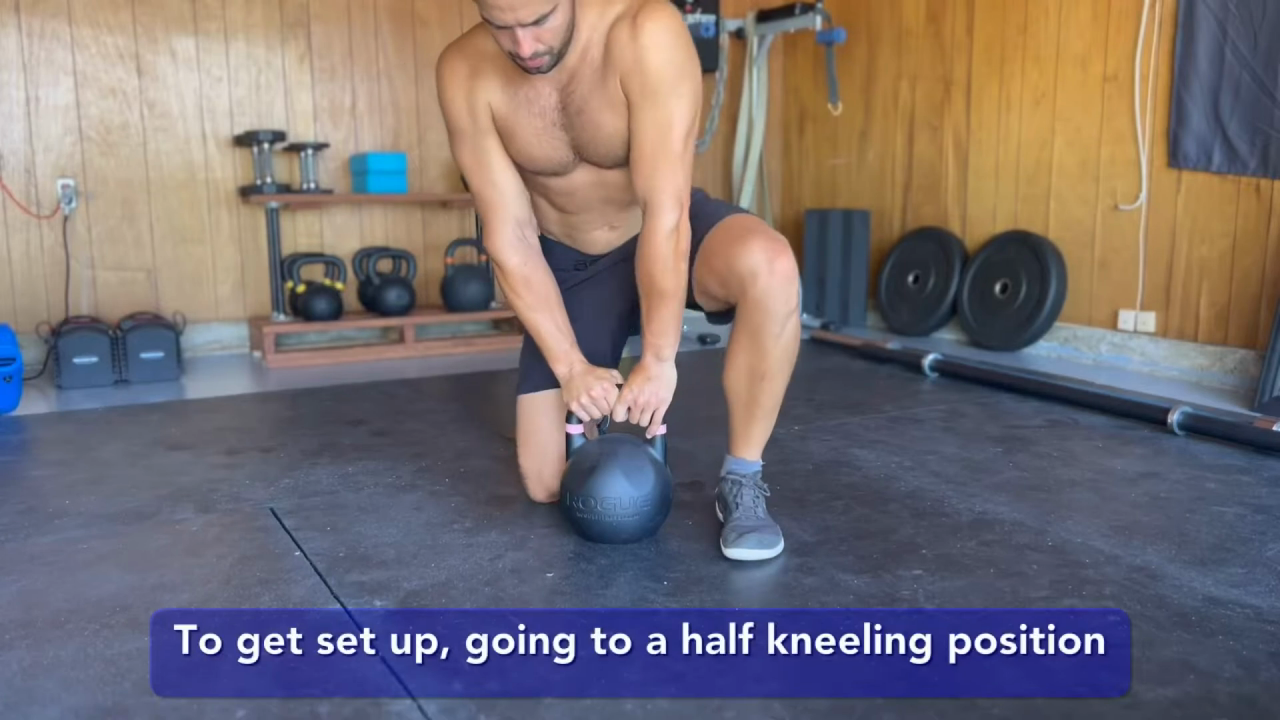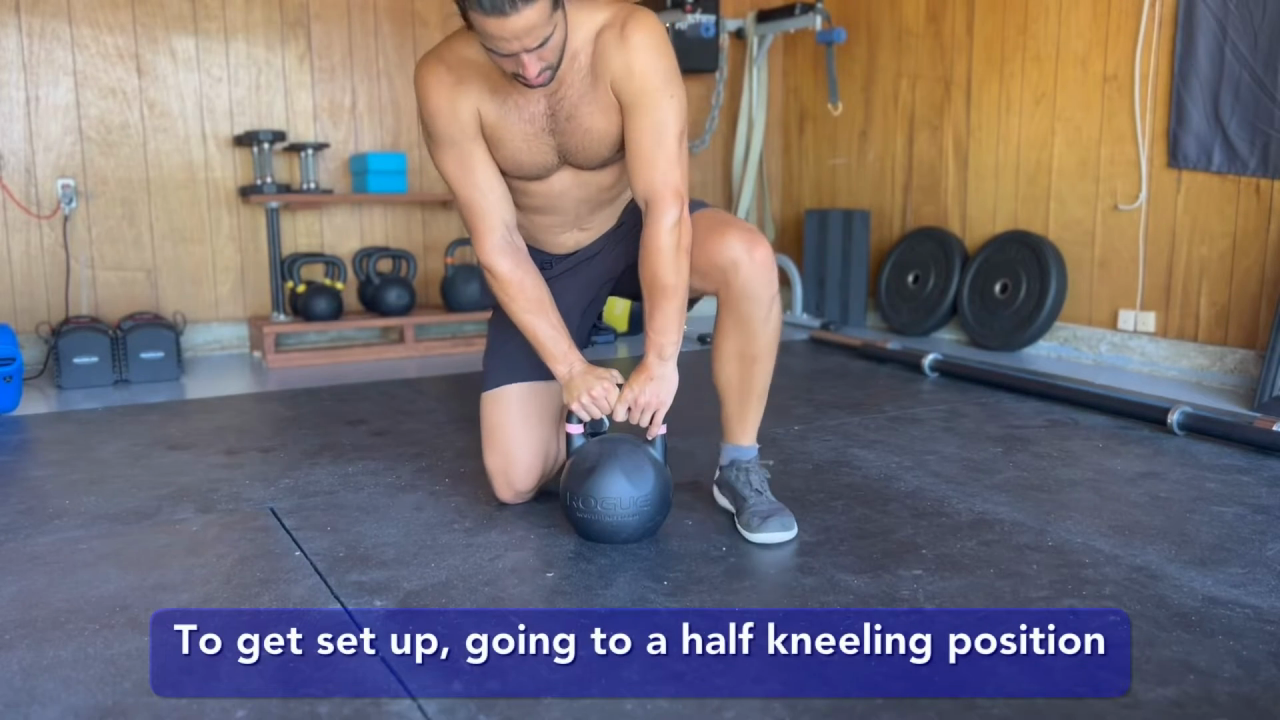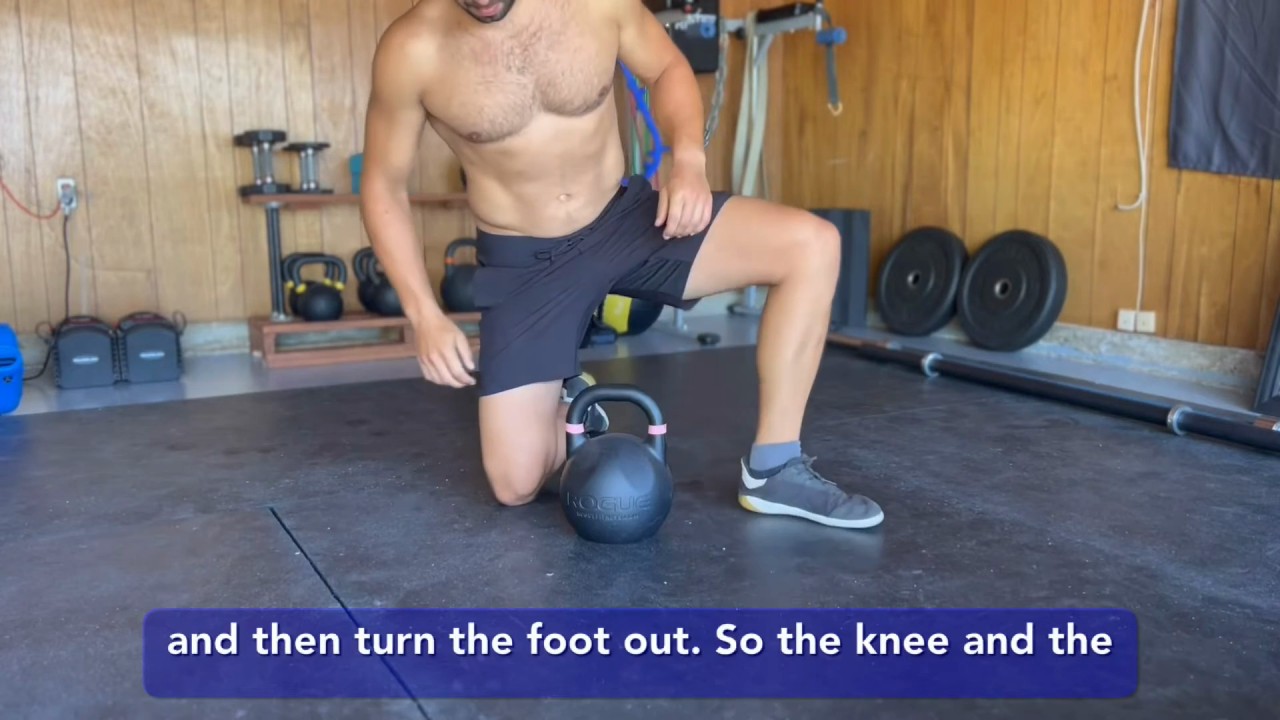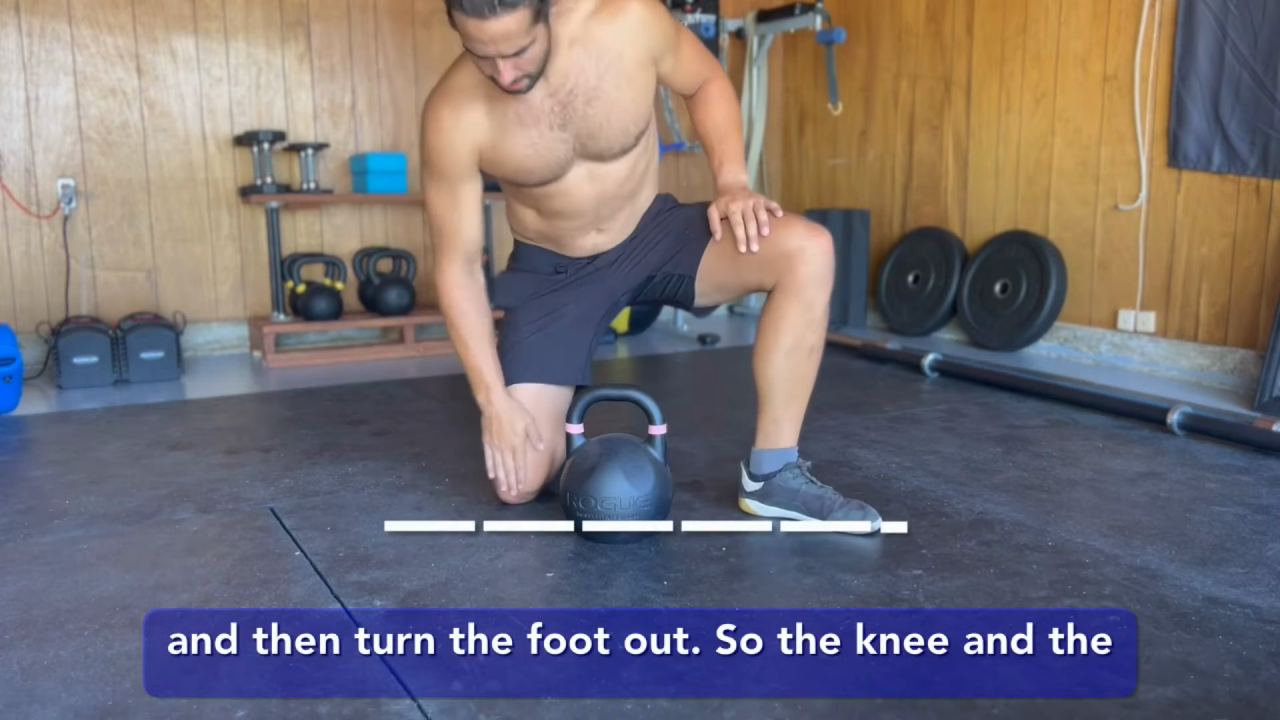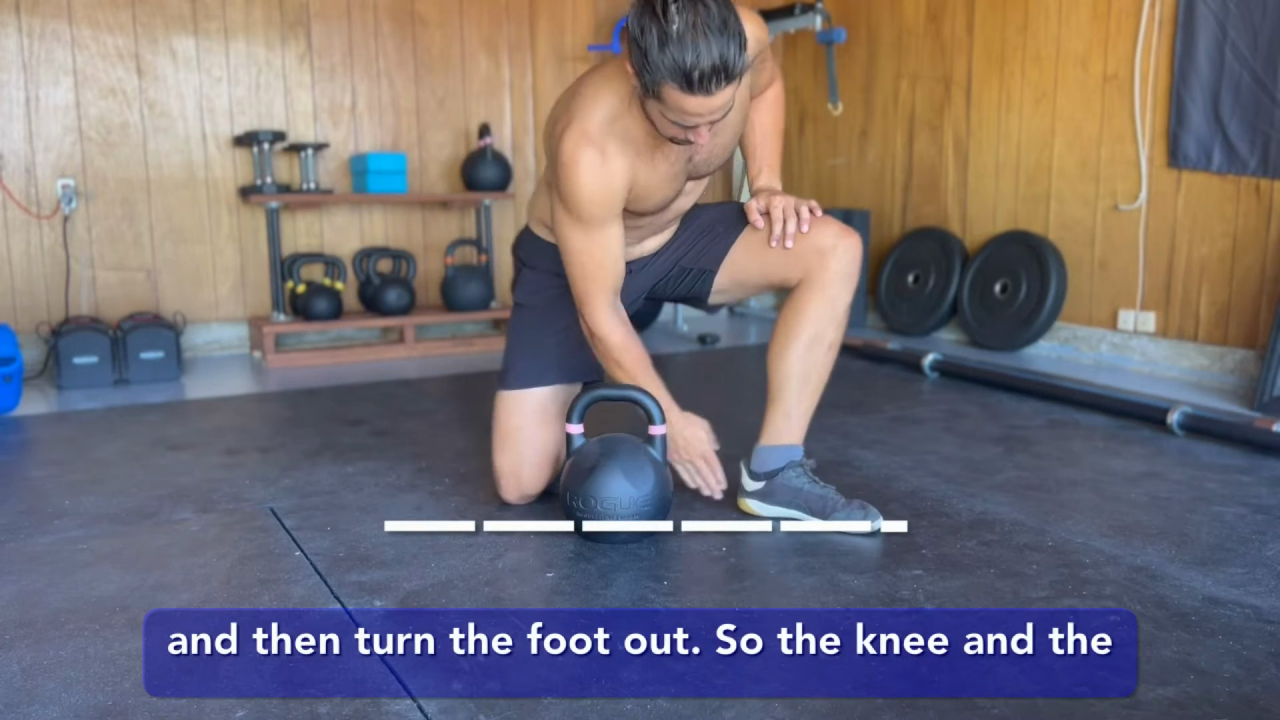
dt=1s
person 1, frame 1
right shoulder: (466, 73)
left elbow: (665, 211)
right elbow: (509, 238)
left wrist: (658, 359)
right wrist: (571, 366)
left hip: (673, 235)
right hip: (574, 263)
left knee: (768, 266)
right knee: (548, 484)
left ankle: (741, 479)
right ankle: (612, 423)
person 1, frame 2
right shoulder: (445, 81)
left elbow: (666, 206)
right elbow: (497, 244)
left wrist: (660, 360)
right wrist: (569, 368)
left hip: (636, 229)
right hip: (539, 264)
left knee: (746, 257)
right knee: (516, 483)
left ankle: (740, 466)
right ankle: (589, 416)
person 1, frame 3
right shoulder: (412, 50)
left elbow: (667, 69)
right elbow: (383, 186)
left wrist: (688, 158)
right wrist: (425, 316)
left hip: (626, 217)
right hip: (524, 264)
left knee: (812, 243)
right knee: (516, 486)
left ankle: (772, 469)
right ankle: (563, 403)
person 1, frame 4
right shoulder: (454, 113)
left elbow: (708, 83)
right elbow: (458, 268)
left wrist: (733, 182)
right wrist: (494, 401)
left hip: (653, 233)
right hip: (552, 273)
left knee: (806, 249)
right knee: (516, 483)
left ankle: (771, 474)
right ankle: (563, 419)
person 1, frame 5
right shoulder: (590, 145)
right elbow: (599, 313)
left wrist: (766, 184)
right wrist: (671, 421)
left hip: (676, 234)
right hip: (564, 266)
left knee: (834, 248)
right knee: (521, 484)
left ankle: (773, 472)
right ankle: (565, 417)
